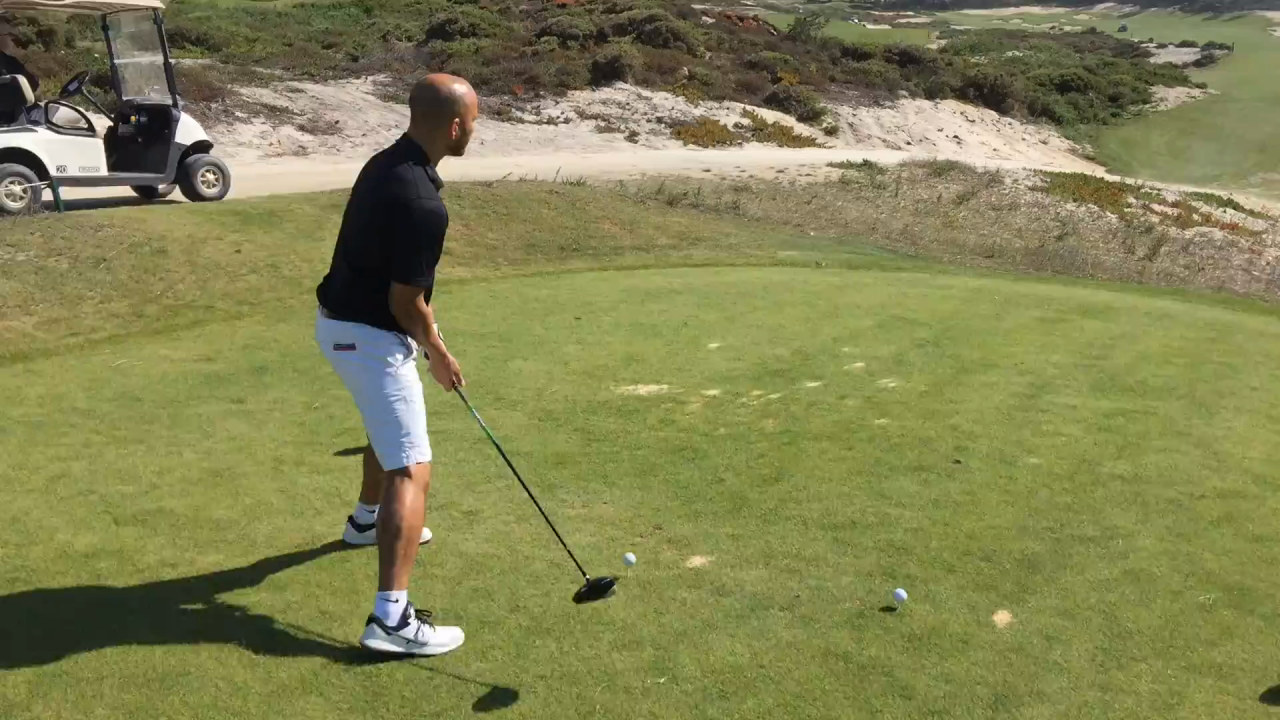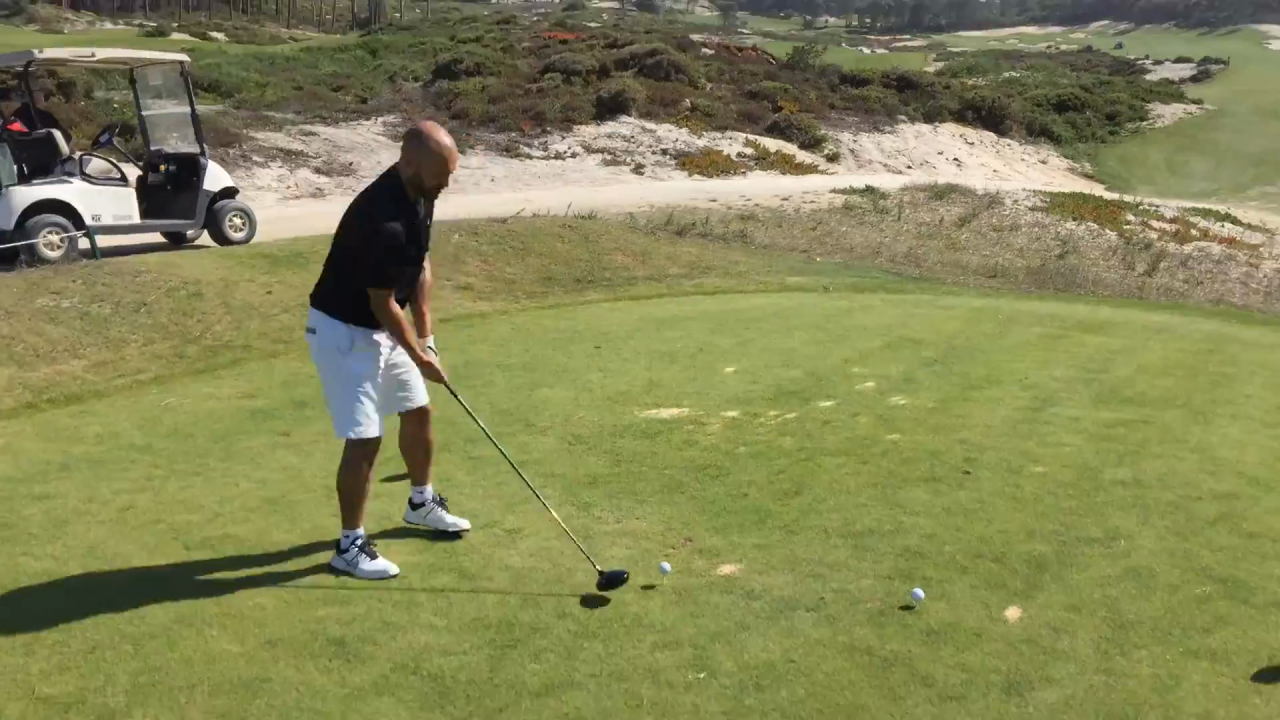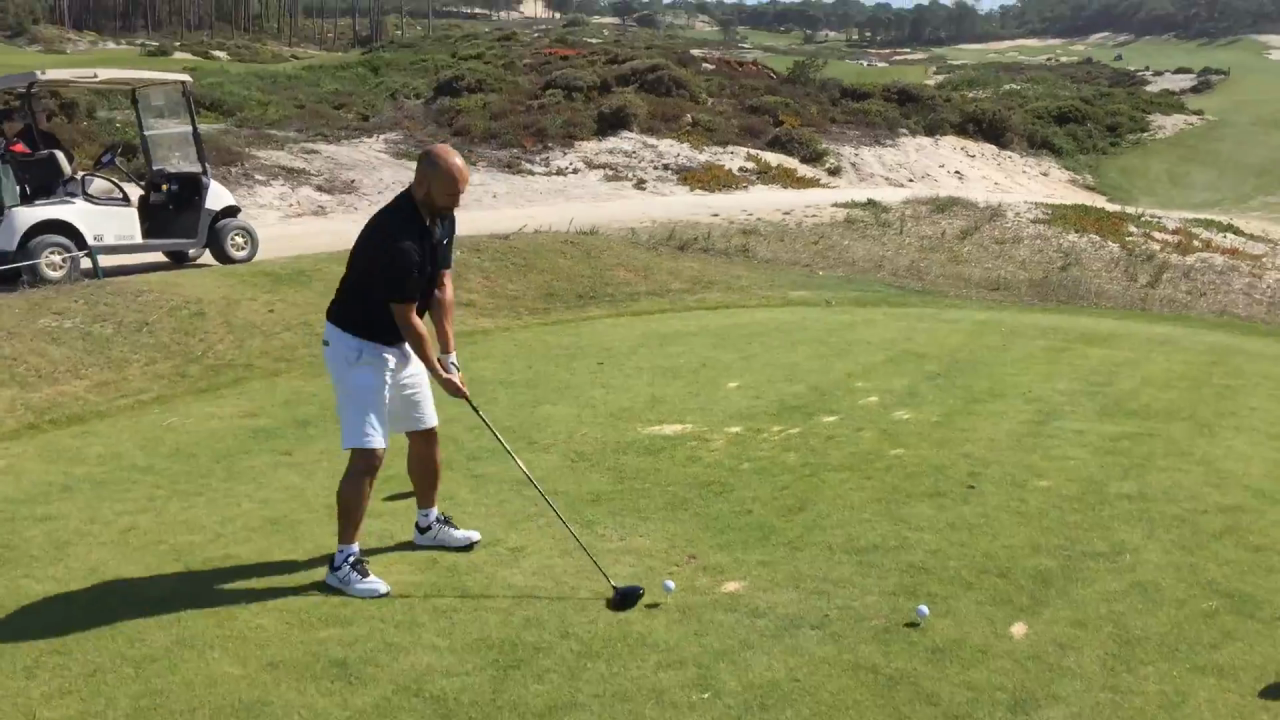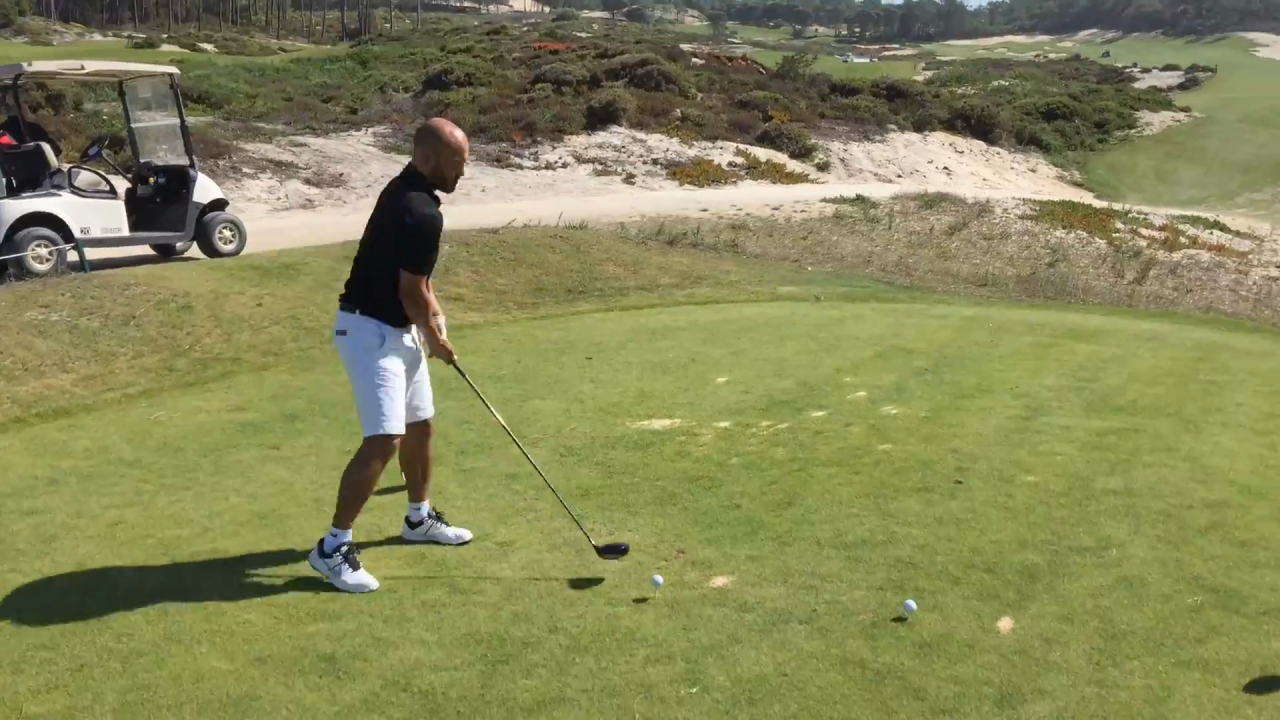
dt=0.2s
person 1, frame 1
left shoulder: (389, 162)
right shoulder: (416, 202)
right elbow: (405, 302)
left wrist: (430, 332)
right wrist: (441, 357)
left hip: (358, 326)
right hip: (368, 336)
left knee: (397, 429)
right knee: (408, 472)
left ankle: (367, 517)
right ankle: (391, 616)
person 1, frame 2
left shoulder: (423, 198)
right shoulder: (381, 220)
left elbow: (419, 273)
right elbow: (381, 299)
left wrist: (426, 337)
right wrist: (417, 354)
left hip: (385, 328)
right hip: (343, 331)
left knee: (419, 413)
right knee: (364, 440)
left ankle: (422, 502)
right ankle: (351, 542)
person 1, frame 3
left shoulder: (441, 220)
right shoulder: (394, 238)
left elbow: (442, 288)
right elbow: (405, 319)
left wrist: (443, 360)
right wrist: (440, 372)
left hip: (398, 346)
right hip: (356, 343)
left knee: (426, 436)
right knee: (368, 454)
left ankle: (429, 522)
right ankle: (344, 561)
person 1, frame 4
left shoulder: (416, 194)
right shoulder: (414, 209)
right elbow: (412, 292)
left wrist: (436, 325)
right wrist: (441, 343)
left hip: (404, 330)
right hip: (369, 330)
left knee: (419, 428)
right knee: (382, 441)
left ankle: (419, 516)
right ankle: (333, 547)
